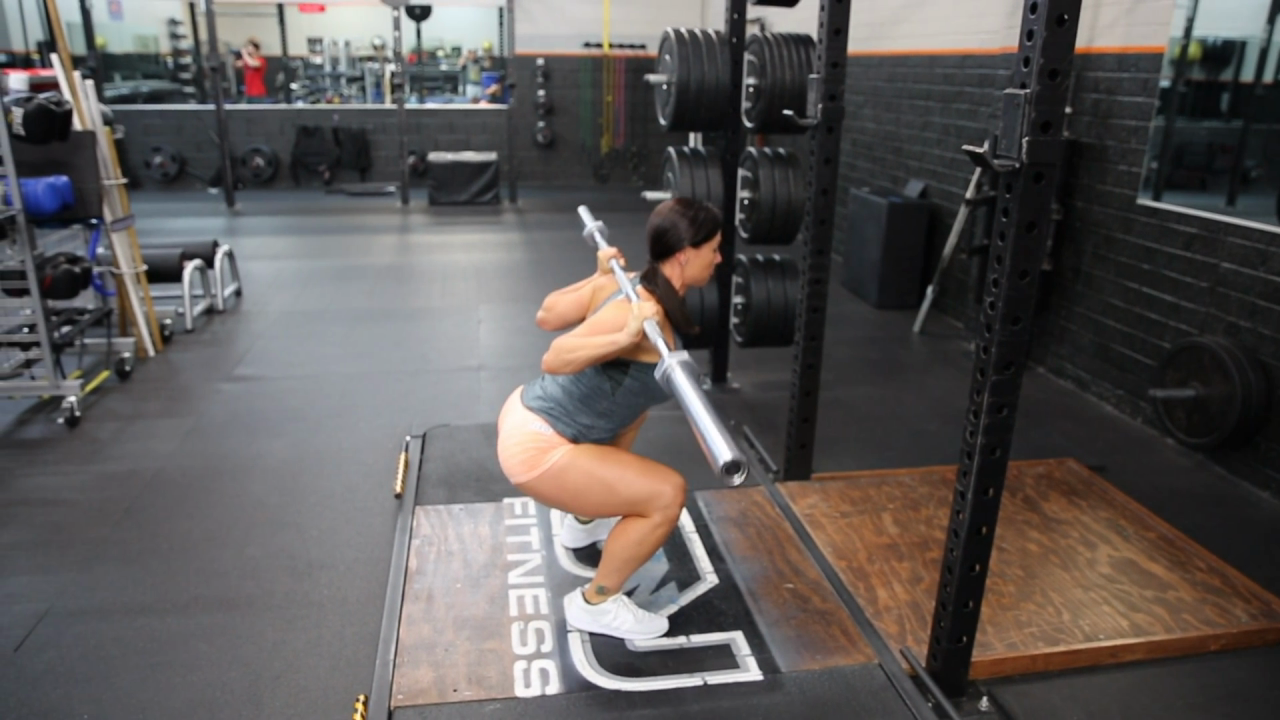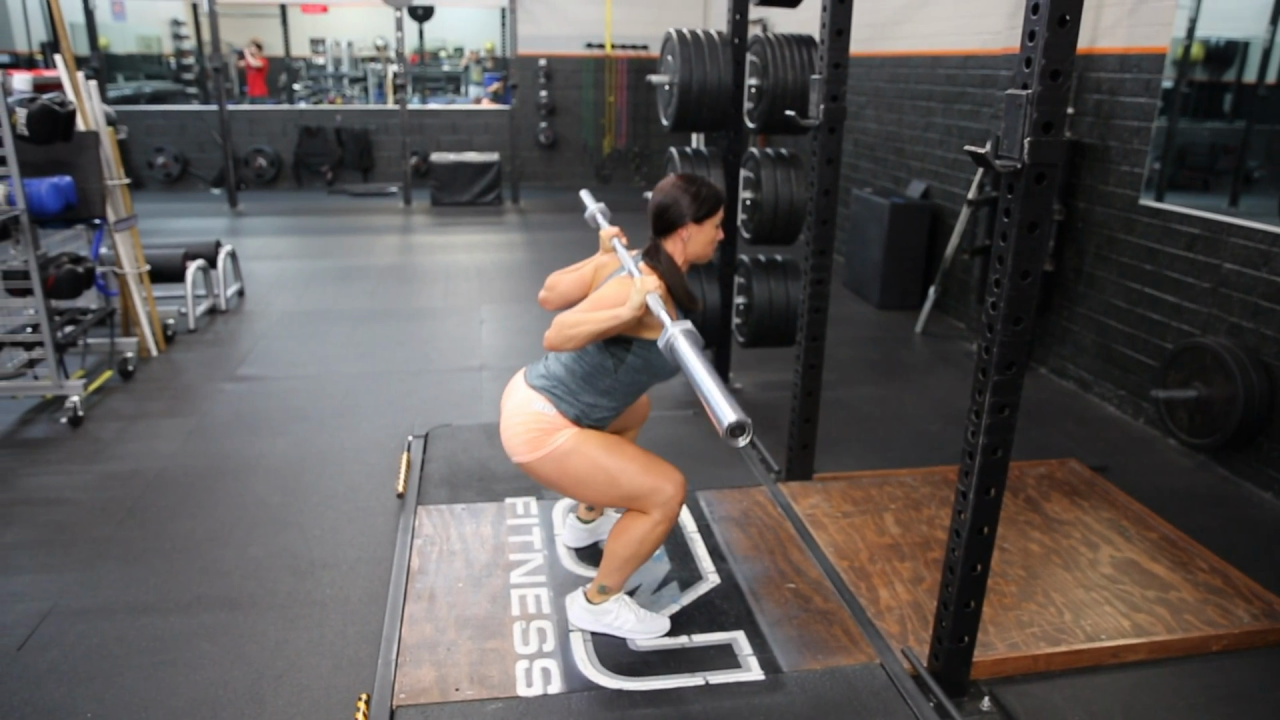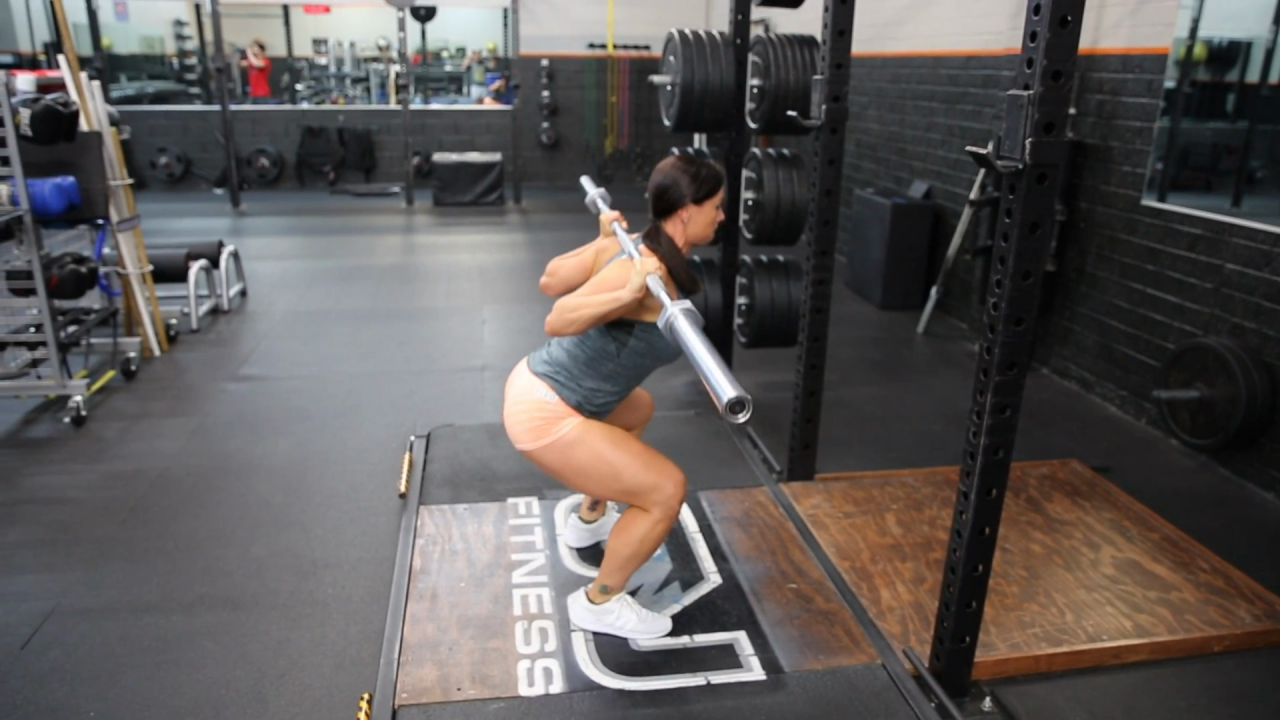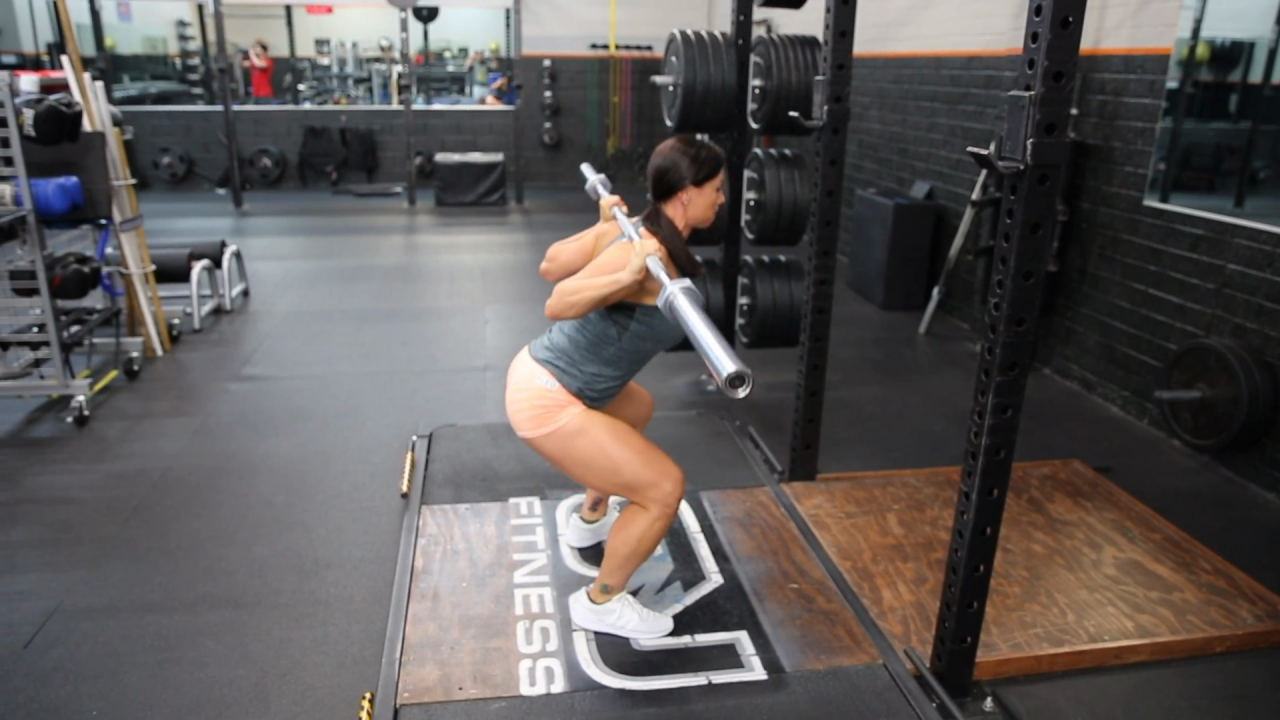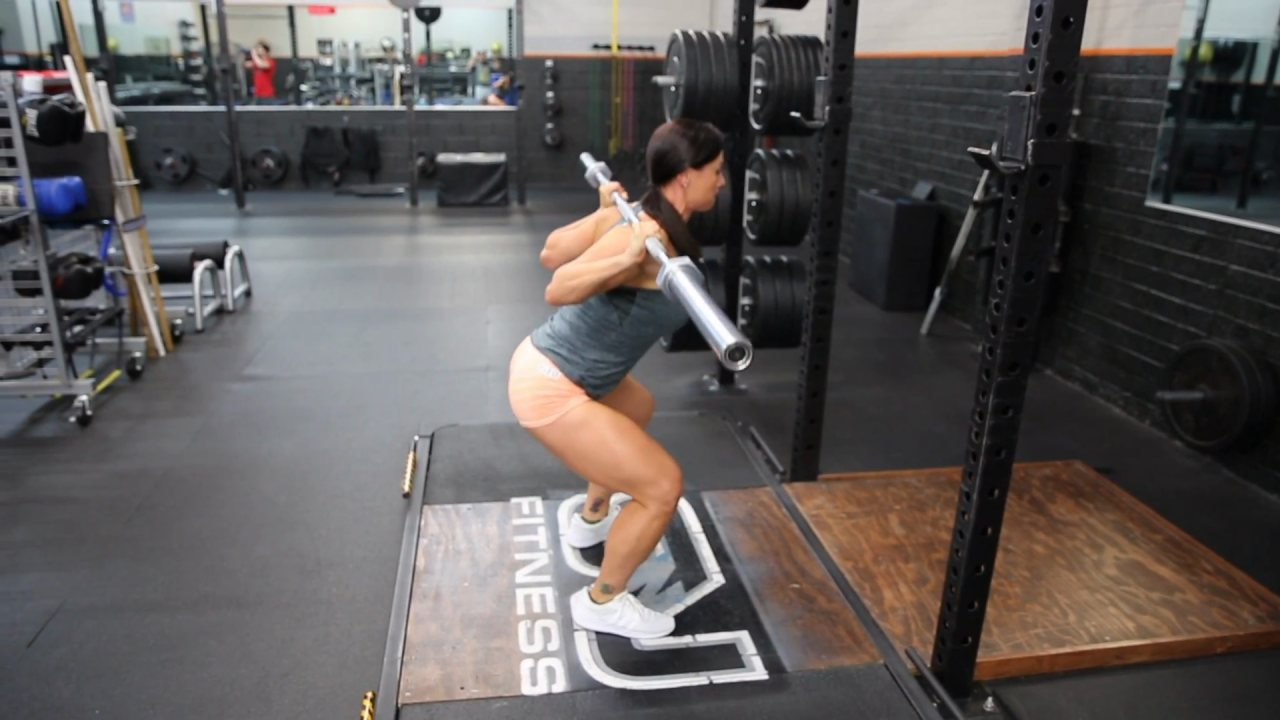
dt=0.2s
person 1, frame 1
left shoulder: (623, 284)
right shoulder: (638, 311)
left elbow: (547, 315)
right elbow: (554, 360)
left wrist: (599, 275)
right wrist: (625, 338)
left hip: (530, 416)
right hip: (536, 447)
left knee: (630, 412)
right knee: (666, 494)
left ankle: (586, 519)
right ankle: (595, 604)
person 1, frame 2
left shoulder: (627, 262)
right shoulder: (641, 288)
left elbow: (548, 295)
right elbow: (556, 336)
left wrist: (601, 254)
right wrist: (627, 313)
left hip: (535, 398)
right hip: (539, 426)
left knee: (635, 410)
right knee: (666, 491)
left ankle: (588, 519)
right ankle: (597, 603)
person 1, frame 3
left shoulder: (628, 247)
right shoulder: (646, 270)
left elbow: (550, 280)
right elbow: (557, 321)
left wrist: (603, 238)
right wrist: (628, 295)
left hip: (540, 387)
right hip: (544, 414)
left knee: (638, 409)
right knee: (666, 489)
left ankle: (590, 519)
right ankle: (599, 603)
person 1, frame 4
left shoulder: (627, 230)
right shoulder: (644, 253)
left elbow: (550, 265)
right elbow: (557, 305)
left wrist: (603, 222)
right wrist: (628, 277)
left hip: (544, 375)
right hip: (547, 401)
left knee: (639, 409)
right knee: (664, 487)
left ankle: (592, 519)
right ankle: (600, 603)
person 1, frame 5
left shoulder: (626, 215)
right shoulder: (647, 235)
left elbow: (550, 252)
right elbow: (557, 290)
left wrist: (603, 209)
right wrist: (628, 260)
left hip: (550, 364)
right hip: (550, 389)
left knee: (639, 408)
right knee: (662, 486)
left ankle: (594, 518)
right ankle: (601, 603)
